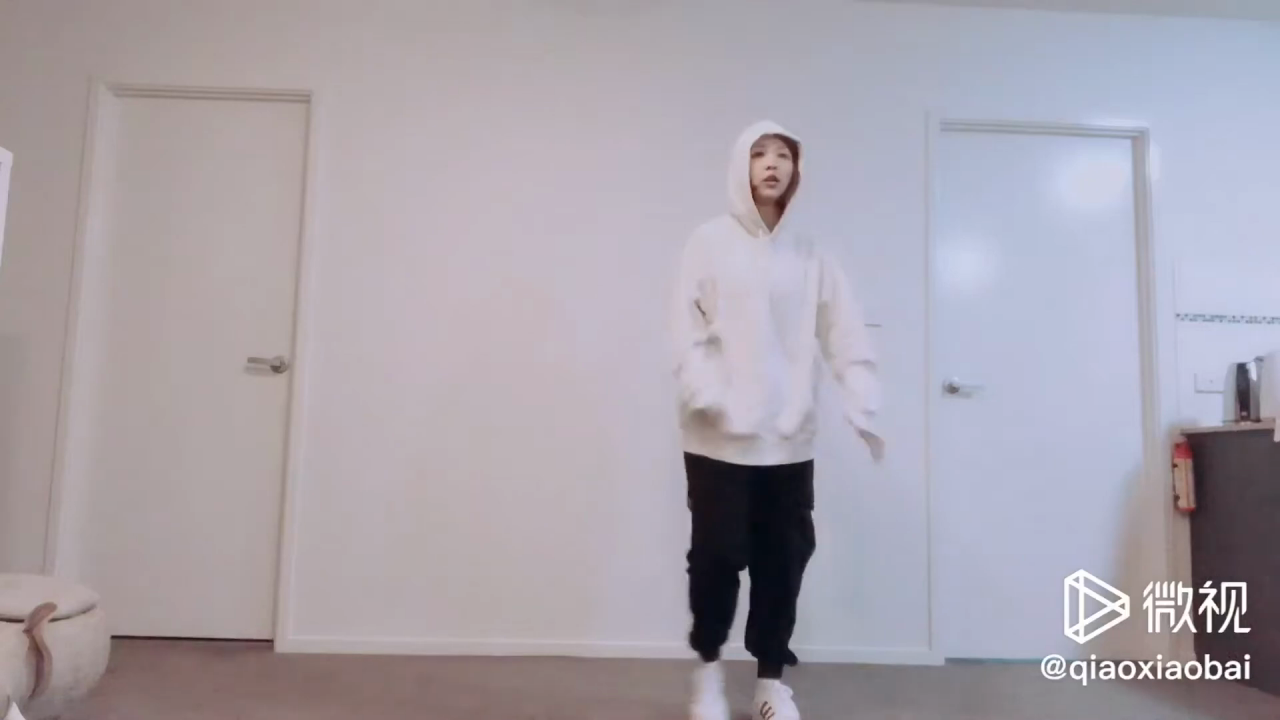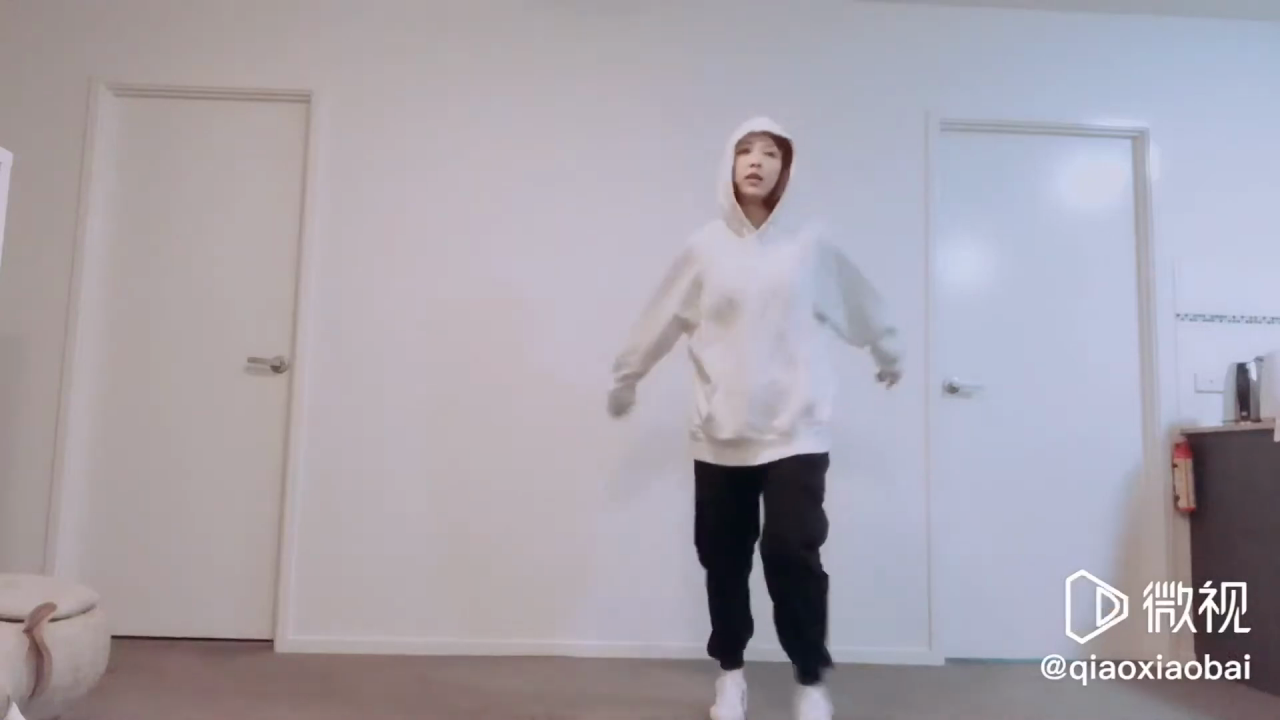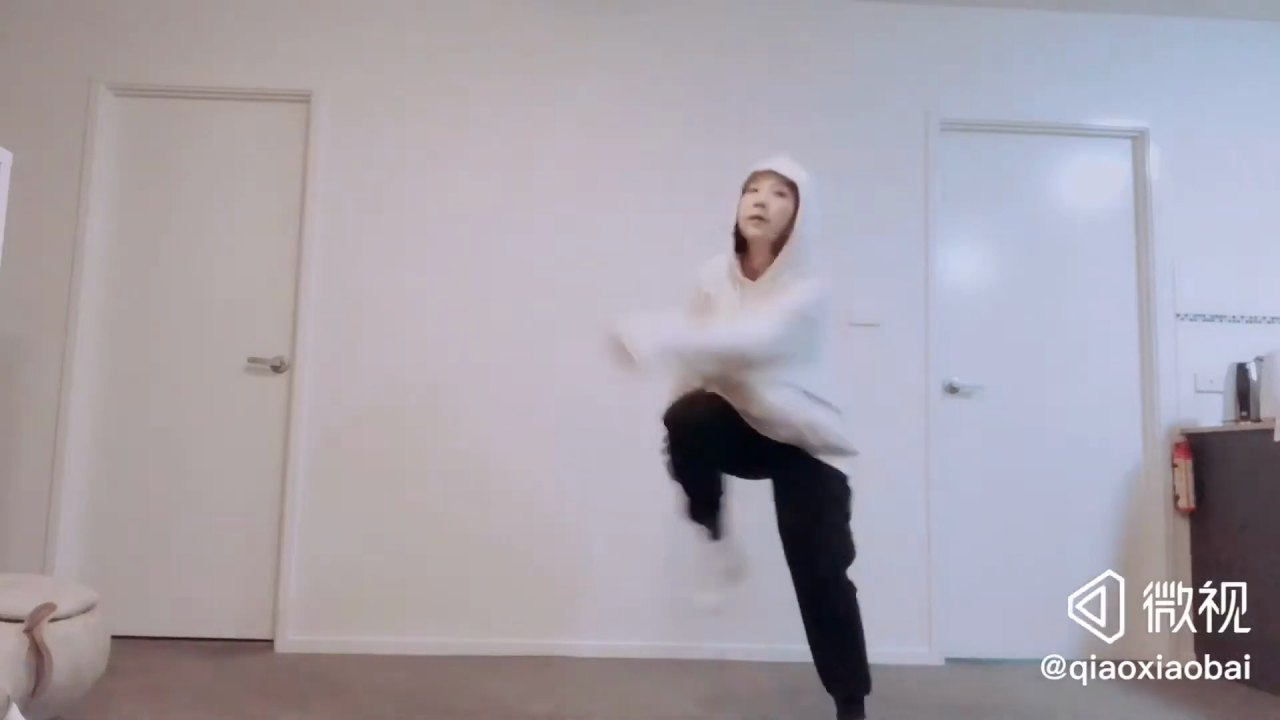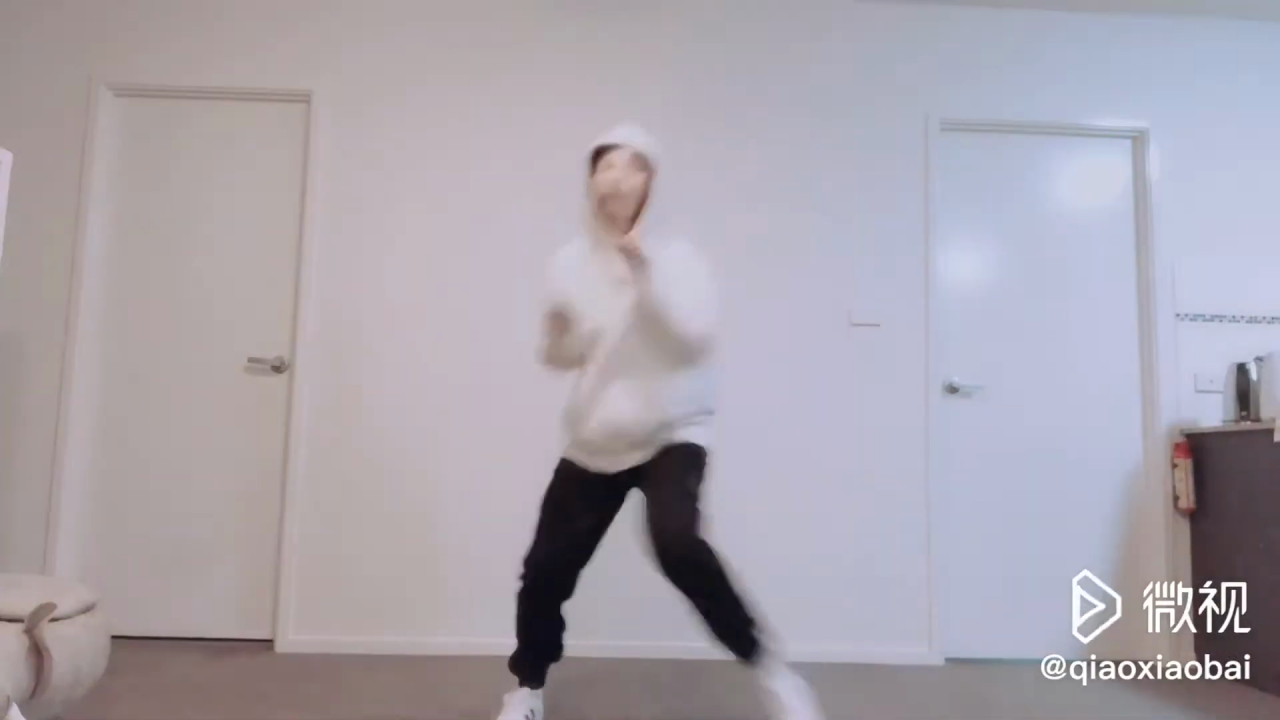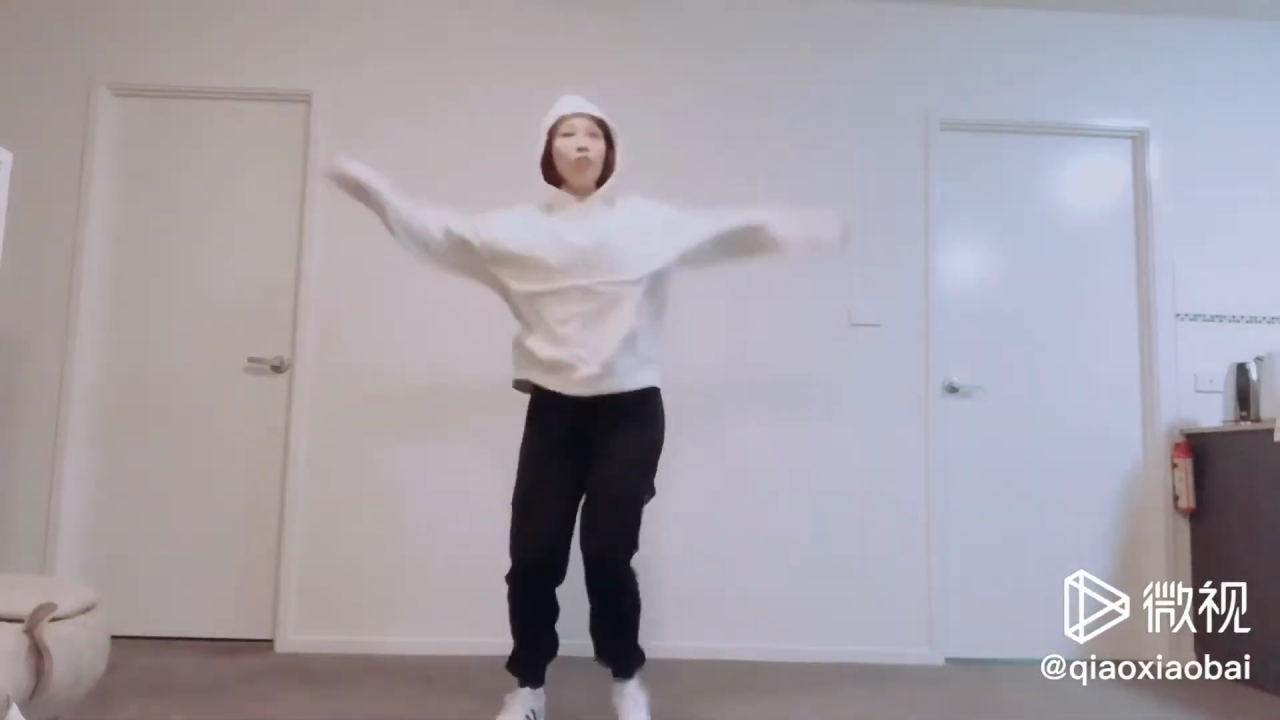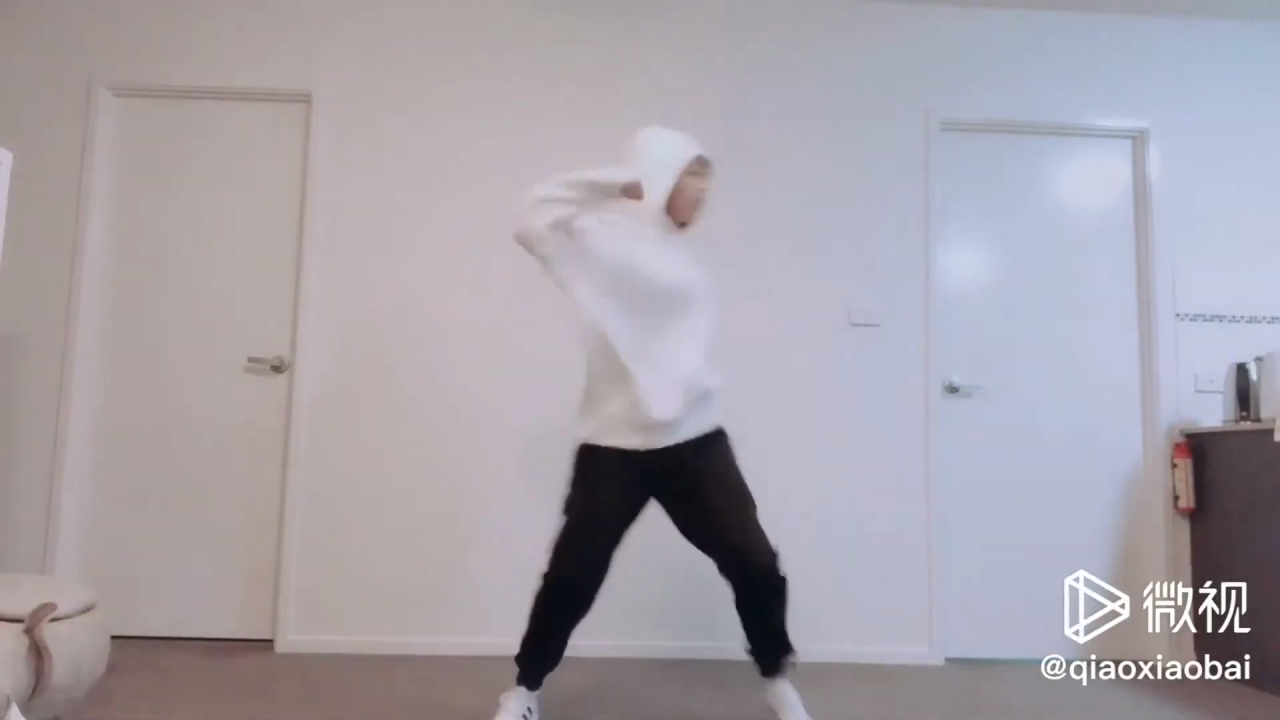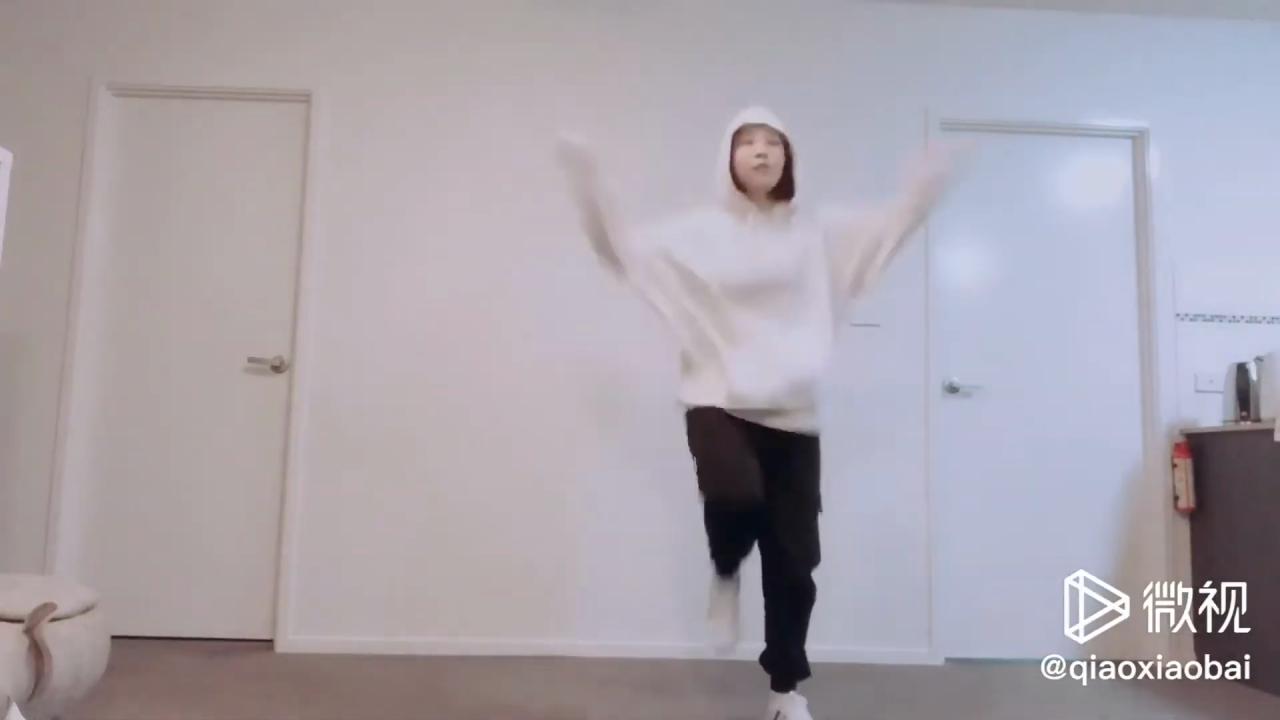
dt=0.4s
person 1, frame 1
left shoulder: (812, 255)
right shoulder: (709, 241)
left elbow: (846, 338)
right elbow: (687, 331)
left wrist: (862, 411)
right wrist: (702, 397)
left hip: (789, 439)
right hip: (719, 436)
left knee: (785, 558)
right knee: (719, 553)
right ankle: (709, 669)
person 1, frame 2
left shoulder: (811, 245)
right shoulder: (704, 248)
left elbow: (858, 308)
right elbow: (660, 323)
left wrist: (889, 355)
right wrist: (623, 380)
left hip: (796, 433)
right hip: (721, 437)
left knee: (792, 551)
right knee: (724, 560)
person 1, frame 3
left shoulder: (805, 290)
right shoulder: (714, 282)
left elbow: (750, 338)
left wrist: (649, 338)
left hip: (809, 446)
right hip: (729, 420)
left knee: (823, 582)
right knee: (686, 421)
right ankle: (717, 536)
person 1, frame 4
left shoulder: (674, 257)
right shoulder: (570, 263)
left elbow: (692, 338)
left wrist: (647, 270)
right wrist: (559, 332)
left hip: (671, 435)
right hip: (593, 444)
left knee: (677, 546)
right knee: (547, 568)
left ankle: (767, 669)
person 1, frame 5
left shoulder: (645, 219)
right shoulder: (520, 227)
left elbow: (731, 228)
right elbow: (436, 231)
left wrist: (806, 229)
right wrist: (369, 186)
left hip: (631, 400)
right hip: (554, 403)
left knee: (608, 546)
right knee: (533, 554)
person 1, frame 6
left shoulder: (677, 251)
right shoulder: (607, 236)
right elbow: (534, 224)
right wrist: (606, 181)
left hip: (692, 433)
right hip: (618, 437)
left knee: (754, 560)
right knee: (573, 571)
person 1, frame 7
left shoulder: (817, 234)
right shoulder: (697, 232)
left elbow: (892, 228)
right elbow: (622, 252)
left wrist: (928, 183)
right wrist: (587, 182)
left hip: (793, 421)
right hip: (720, 410)
left knee: (793, 563)
right knee: (737, 497)
right ankle: (725, 573)
